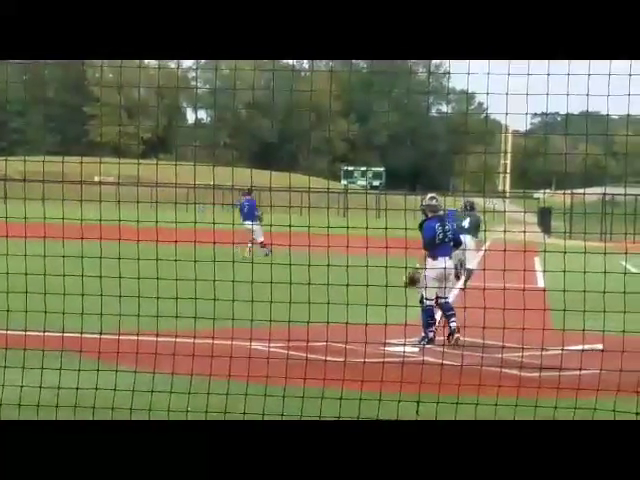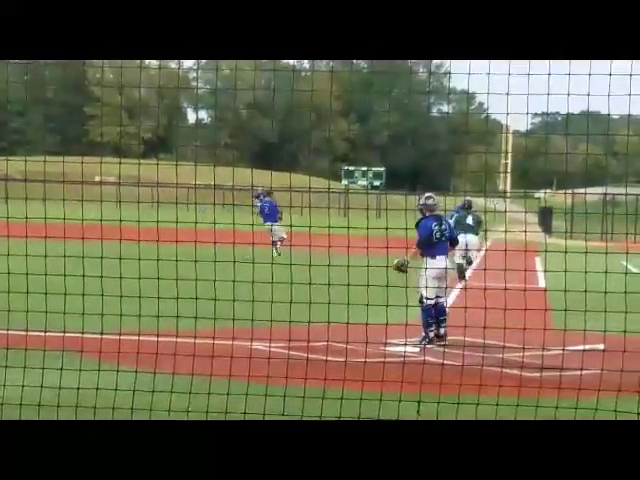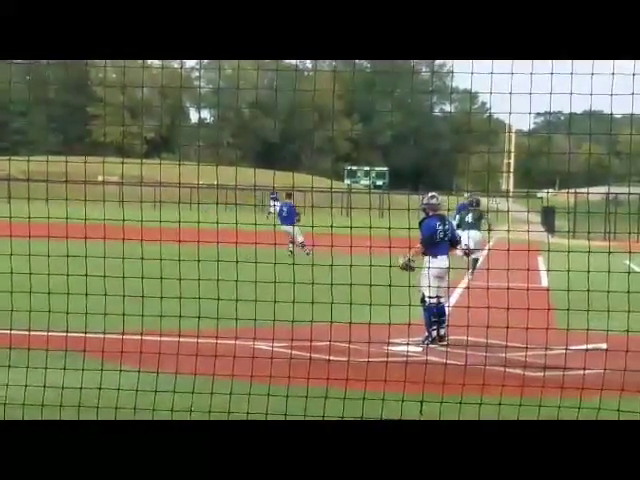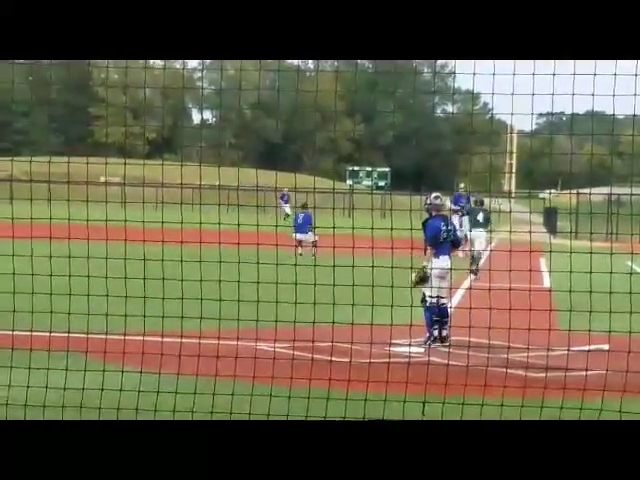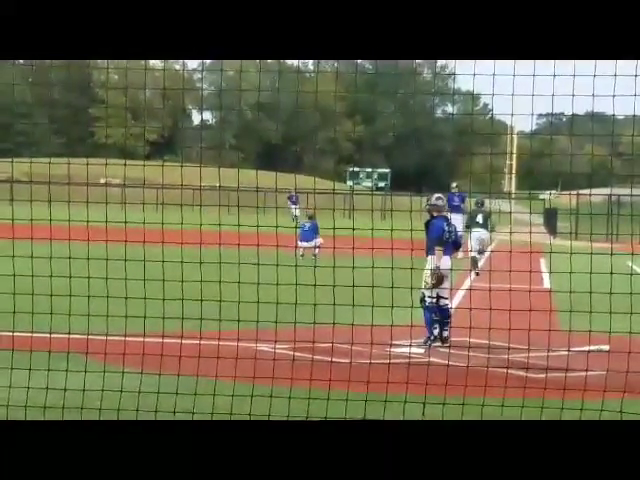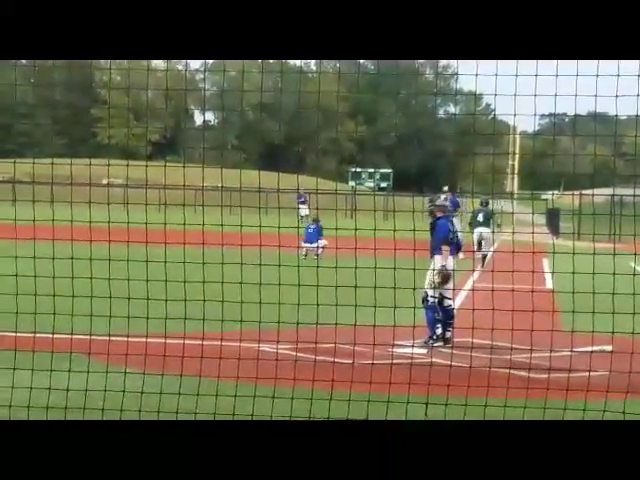
dt=0.2s
person 1, frame 1
left shoulder: (428, 224)
right shoulder: (448, 222)
left elbow: (427, 249)
right elbow: (457, 243)
left hip: (434, 265)
right hip: (449, 264)
left knee: (427, 301)
right knee: (445, 300)
left ankle: (429, 337)
right ankle: (454, 328)
person 1, frame 2
left shoulder: (426, 223)
right shoulder: (444, 221)
left elbow: (421, 246)
right elbow: (454, 242)
left wrist: (407, 259)
left hip: (431, 263)
right hip: (444, 262)
left knee: (427, 301)
right knee: (440, 300)
left ankle: (430, 337)
right ankle: (441, 334)
person 1, frame 3
left shoulder: (428, 222)
right shoulder: (447, 221)
left elbow: (423, 245)
right elbow: (454, 243)
left wrist: (409, 257)
left hip: (432, 262)
right hip: (445, 262)
left knee: (428, 300)
right knee: (440, 300)
left ankle: (431, 336)
right ankle: (441, 335)
person 1, frame 4
left shoulder: (432, 222)
right shoulder: (449, 222)
left elbow: (431, 246)
right elbow: (456, 244)
left wrist: (424, 265)
left hip: (435, 262)
right hip: (446, 262)
left knee: (429, 300)
right knee: (442, 300)
left ankle: (433, 336)
right ankle: (443, 335)
person 1, frame 5
left shoulder: (435, 223)
right shoulder: (449, 223)
left elbow: (438, 245)
right elbow: (457, 245)
left wrist: (436, 266)
left hip: (436, 262)
right hip: (446, 263)
left knee: (427, 299)
right knee: (443, 301)
left ankle: (433, 335)
right ankle: (444, 336)
person 1, frame 6
left shoulder: (441, 223)
right shoulder: (449, 223)
left elbow: (445, 244)
right elbow: (458, 247)
left wrist: (443, 265)
left hip: (440, 262)
right hip: (448, 263)
left knee: (430, 299)
right knee: (446, 301)
left ankle: (435, 335)
right ankle: (447, 336)
